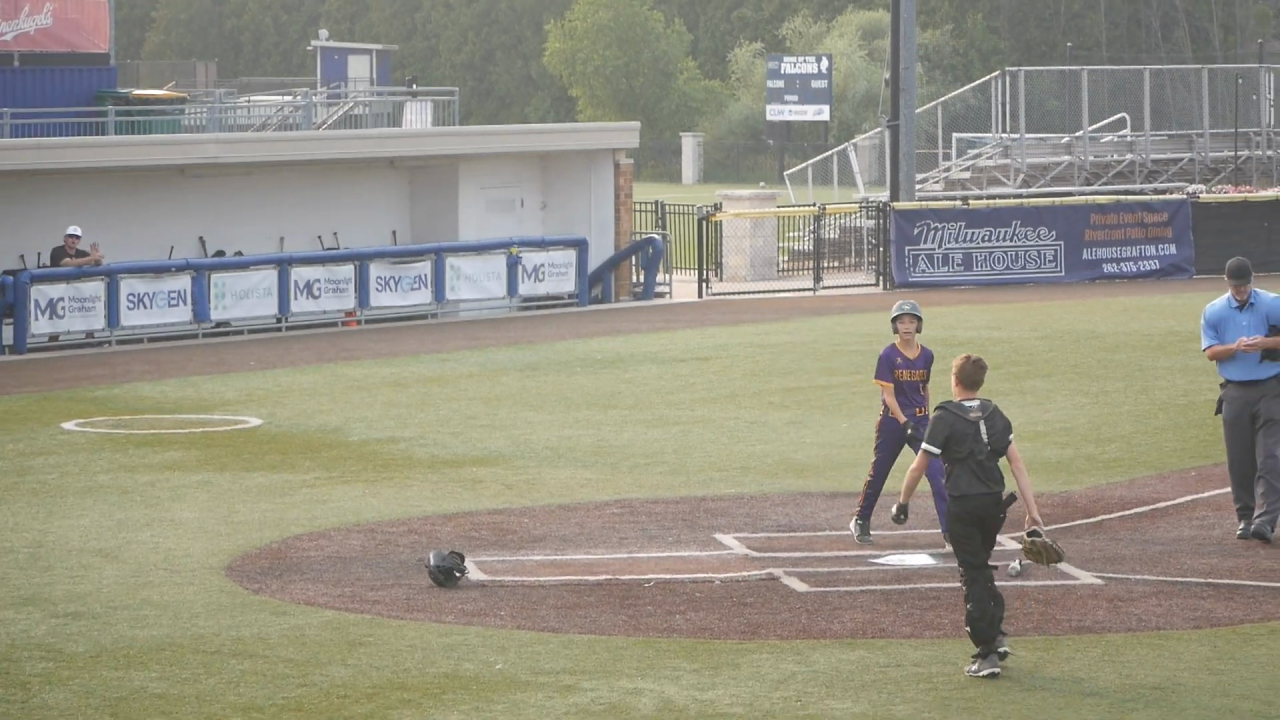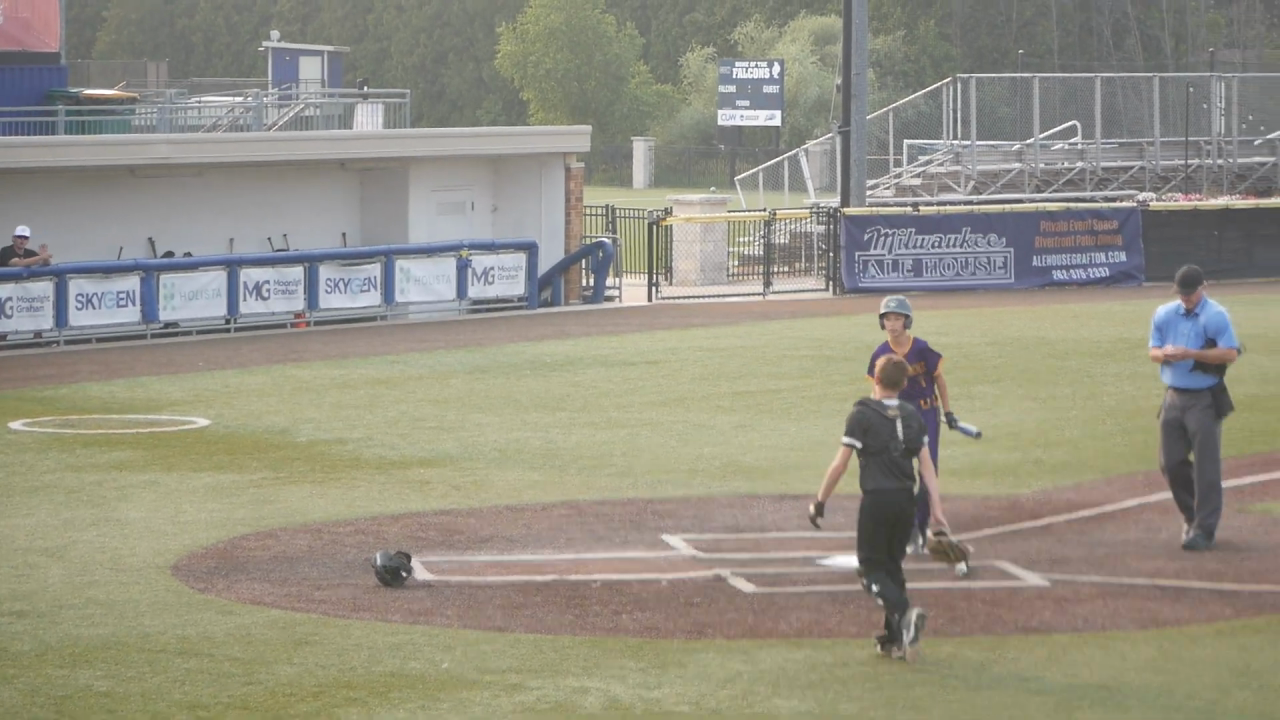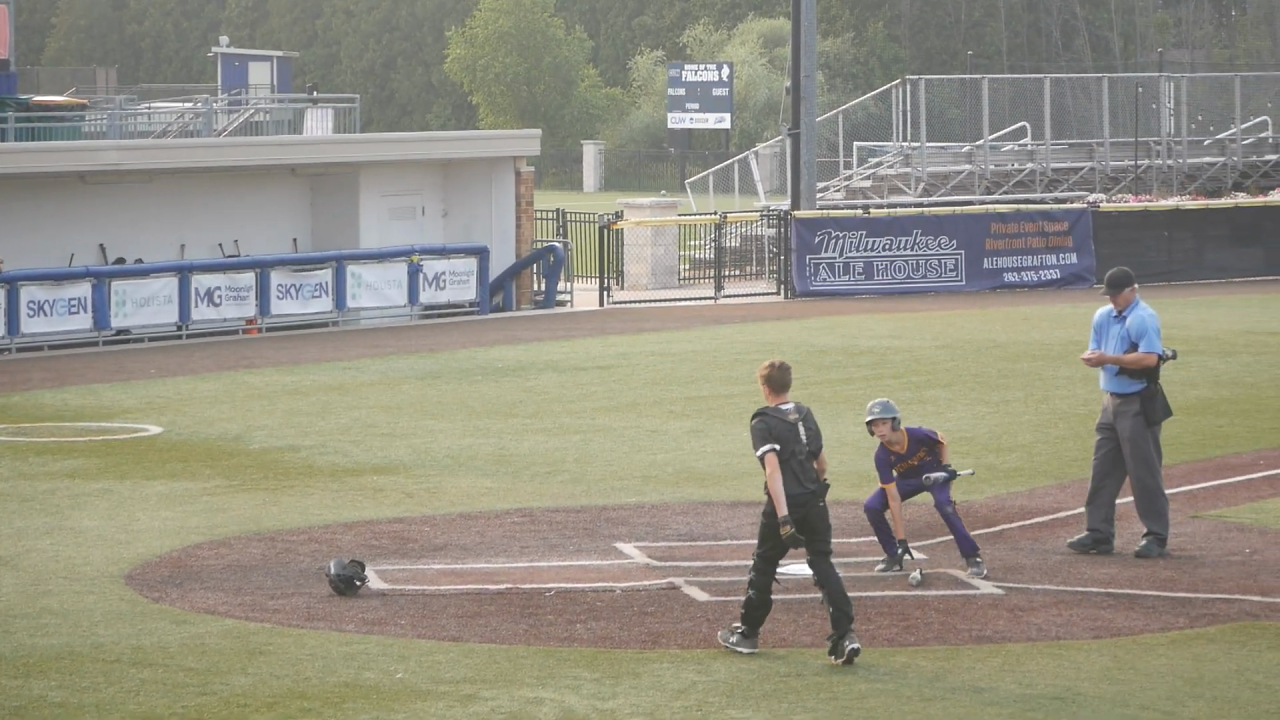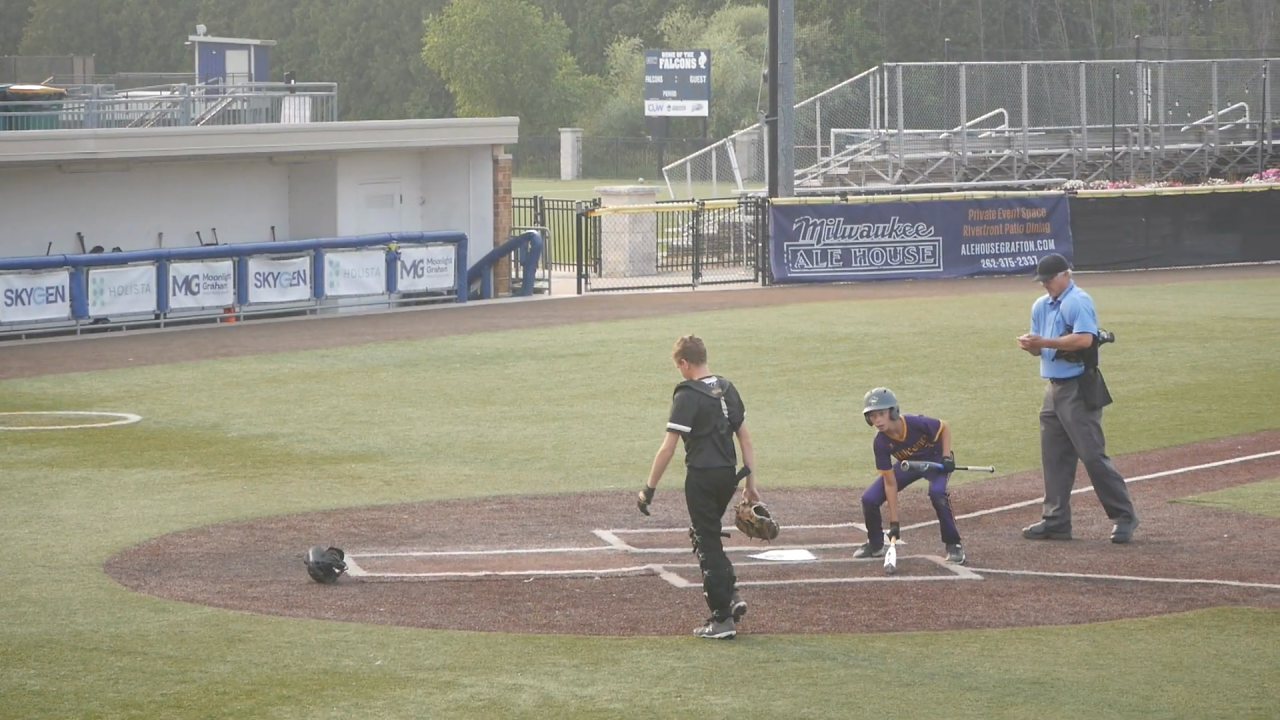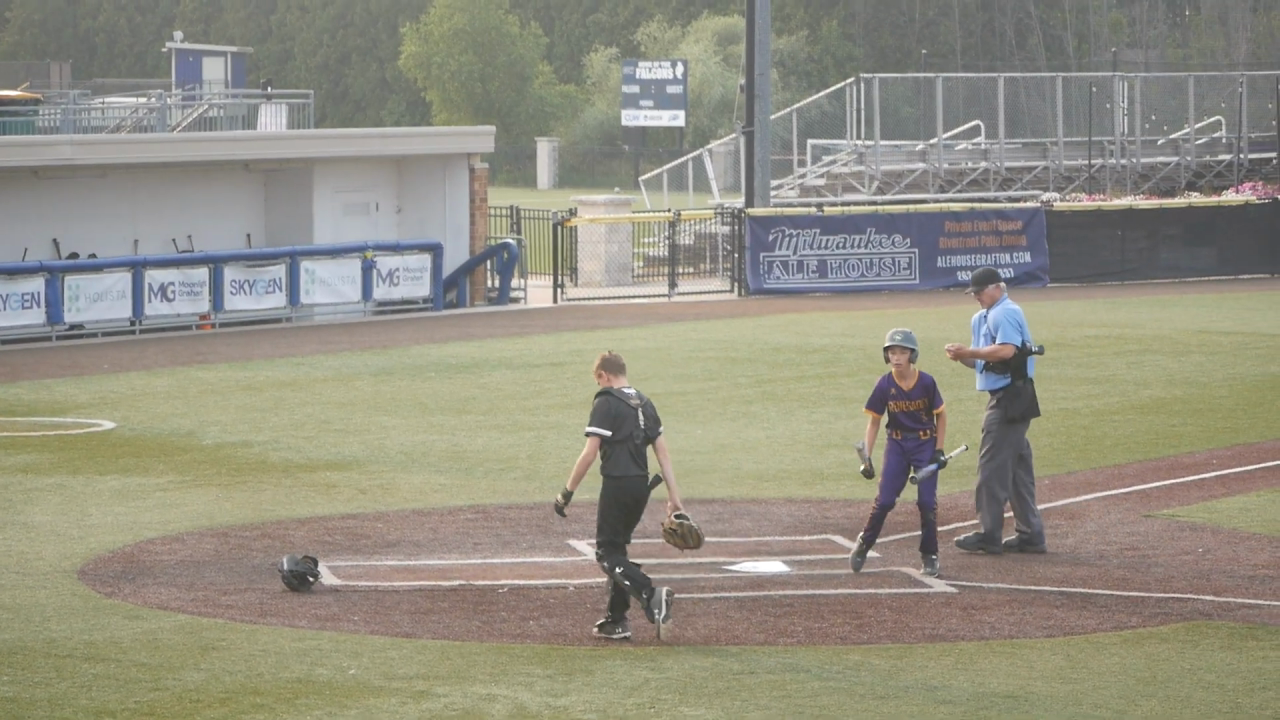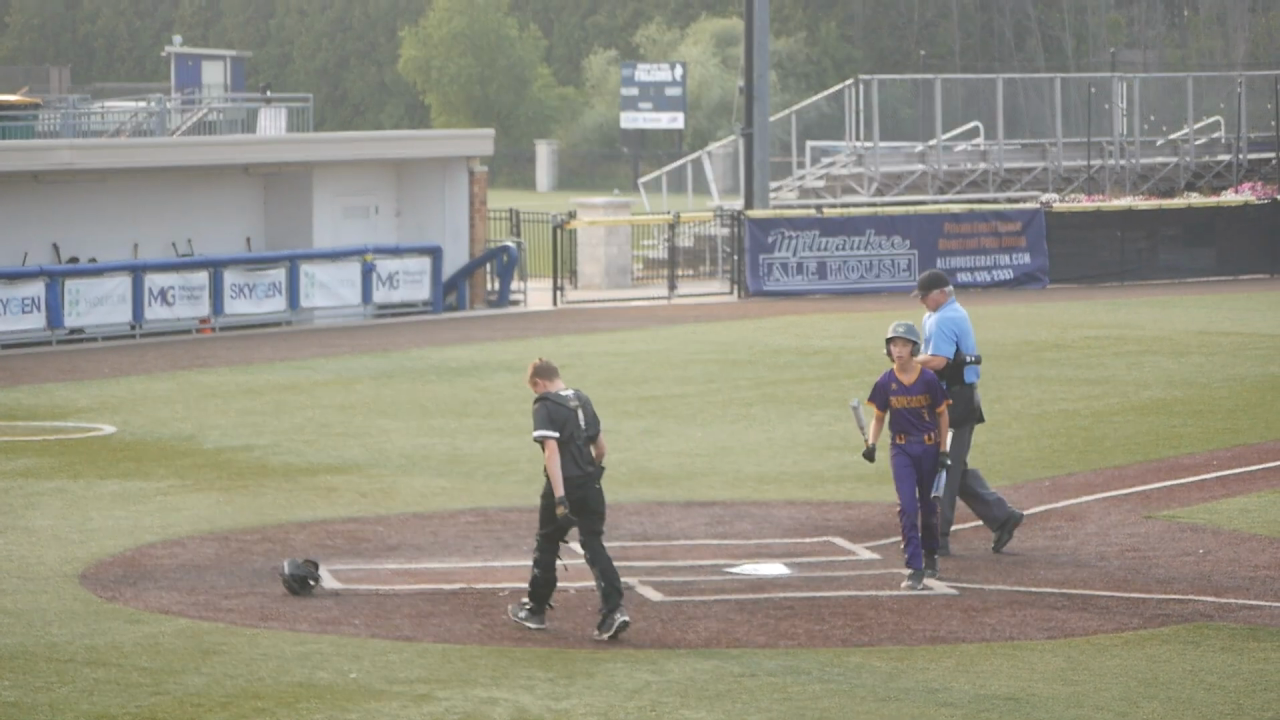
dt=0.4s
person 1, frame 1
left shoulder: (944, 418)
right shoulder: (995, 415)
left elbow: (919, 467)
right elbow: (1017, 463)
right wrist: (1032, 510)
left hip: (962, 506)
right hip: (994, 504)
left knee: (973, 576)
right knee: (982, 569)
left ankle: (987, 653)
right ankle: (995, 635)
person 1, frame 2
left shoulder: (862, 414)
right shoulder: (913, 416)
left elbow: (841, 464)
right elbow: (926, 466)
left wrist: (820, 501)
right wrist: (936, 510)
left hip: (877, 500)
right hip: (905, 500)
left knee: (871, 570)
right knee: (891, 564)
left ankle: (905, 614)
right ankle: (896, 637)
person 1, frame 3
left shoulder: (763, 423)
right shoulder: (806, 417)
left elbow: (773, 471)
right elbow: (822, 465)
left wrist: (783, 517)
left hip: (784, 504)
right hip: (813, 503)
left knee: (762, 568)
right knee: (823, 567)
left ankle: (747, 634)
right ankle: (844, 636)
person 1, frame 4
left shoulder: (687, 396)
right shoulder: (729, 389)
left elbow: (667, 449)
right elbow: (745, 439)
left wrist: (648, 489)
right wrist: (750, 482)
left hip: (702, 477)
right hip: (725, 477)
left knee: (707, 544)
right knee: (705, 536)
left ankle: (722, 618)
right ankle: (729, 599)
person 1, frame 5
left shoulder: (605, 403)
right shoulder: (645, 404)
left elbow: (589, 454)
right elbow: (663, 454)
left wrist: (567, 492)
right wrist: (674, 497)
left hip: (617, 486)
right hip: (641, 486)
left knee: (608, 554)
right knee: (615, 548)
left ankle: (653, 597)
right ankle: (616, 620)
person 1, frame 6
left shoulder: (545, 407)
right shoulder: (583, 402)
left elbow: (551, 454)
right elbow: (600, 449)
left wrist: (560, 499)
left hip: (561, 488)
right hip: (590, 485)
left knee: (546, 547)
right knee: (594, 547)
left ankle: (535, 610)
right ankle: (613, 610)
person 2, frame 1
right shoulder: (1213, 311)
right elbow: (1210, 352)
right wrist: (1234, 347)
right hip: (1236, 392)
right knee: (1239, 459)
right ankle: (1247, 516)
person 2, frame 2
left shoulder: (1216, 315)
right shoulder: (1164, 314)
left elbow: (1230, 354)
right elbow: (1153, 351)
left wrist: (1190, 354)
right wrist: (1164, 355)
left hip: (1205, 400)
right hip: (1174, 397)
left knee: (1206, 467)
right knee: (1171, 463)
left ankle: (1204, 528)
right ankle: (1192, 518)
person 2, frame 3
left shoulder: (1144, 318)
right shoulder: (1102, 317)
left elbow: (1150, 358)
right elbow: (1096, 352)
left wrist: (1109, 359)
right wrist: (1092, 358)
left hip: (1138, 405)
right hip: (1111, 402)
left knee: (1144, 473)
right knee: (1102, 469)
left ankle: (1156, 536)
right ankle: (1099, 533)
person 2, frame 4
left shoulder: (1078, 301)
right shoulder: (1040, 305)
left elbow: (1084, 339)
left wrist: (1044, 342)
right wrist: (1030, 344)
left hip: (1079, 390)
right hip: (1053, 388)
left knee: (1091, 454)
right knee: (1054, 458)
left ankle: (1123, 515)
right ankle: (1055, 520)
person 2, frame 5
left shoulder: (1006, 313)
right shoulder: (981, 318)
left elbow: (1005, 350)
right elbow: (981, 359)
left wrist: (969, 352)
right wrist: (962, 356)
left hip: (1010, 398)
right hip: (1003, 398)
left knee: (992, 467)
right knee: (1015, 468)
left ankle: (989, 534)
right ankle: (1030, 534)
person 2, frame 6
left shoulder: (942, 320)
right shoulder: (954, 314)
left elbow: (936, 361)
left hip: (952, 401)
right hip: (963, 400)
right knee: (956, 470)
left ankle: (936, 538)
right ankle: (1002, 516)
person 3, frame 1
left shoulder: (927, 355)
right shoulder: (888, 355)
right elbow: (888, 395)
right wrist: (904, 423)
left hip: (920, 421)
right hip: (893, 421)
left knee: (937, 474)
right knee: (879, 473)
left ankle: (950, 533)
right ankle: (861, 520)
person 3, frame 2
left shoulder: (922, 348)
right shoulder: (881, 355)
left elbow: (939, 377)
left wrist: (948, 411)
left hip: (926, 413)
left ankle: (920, 528)
right ankle: (912, 531)
person 3, frame 3
left shoulder: (918, 434)
right shoulder: (882, 456)
left elbow: (942, 440)
right elbow: (894, 499)
left wrist: (947, 466)
right wrist: (902, 541)
left hip: (934, 473)
right hip: (907, 479)
left knee: (944, 503)
right knee: (872, 507)
left ankle: (973, 557)
right ankle: (893, 557)
person 3, frame 4
left shoulder: (917, 422)
right shoulder: (881, 442)
left elbow: (944, 427)
right elbow: (890, 482)
left wrist: (947, 456)
right wrist: (894, 523)
left hip: (936, 460)
left knee: (938, 492)
right knee: (869, 499)
left ankle: (953, 544)
right ankle: (875, 543)
person 3, frame 5
left shoulder: (927, 382)
right shoulder: (884, 386)
left elbow: (940, 416)
right elbow: (873, 423)
left wrist: (939, 450)
right wrist: (867, 458)
left hip: (926, 443)
right hip: (897, 444)
left knee: (927, 501)
right knee: (884, 500)
left ankle: (929, 555)
right ankle: (865, 543)
person 3, frame 6
left shoulder: (929, 379)
right shoulder: (885, 382)
left elbow: (942, 415)
right elbow: (879, 418)
left wrist: (943, 451)
right wrist: (871, 444)
left hip: (928, 447)
right hip: (901, 448)
left knee: (929, 506)
right knee: (908, 506)
left ankle: (930, 556)
right ankle: (915, 568)
